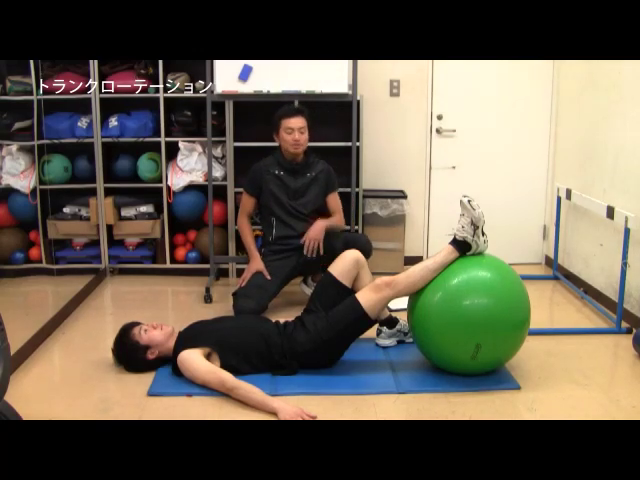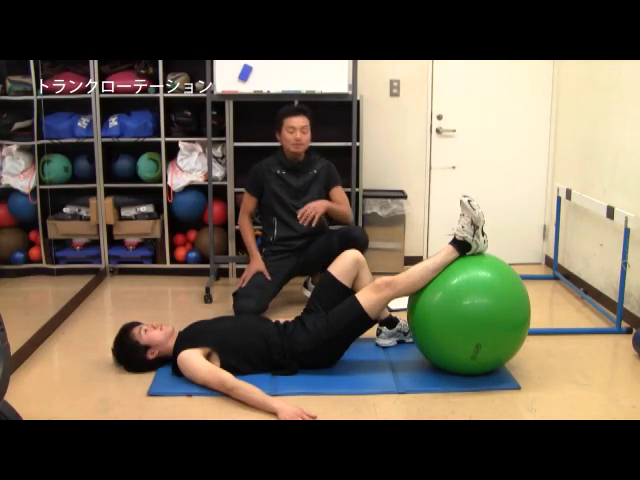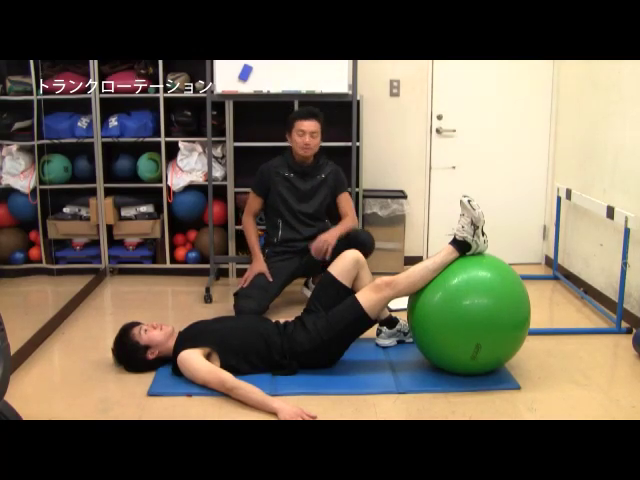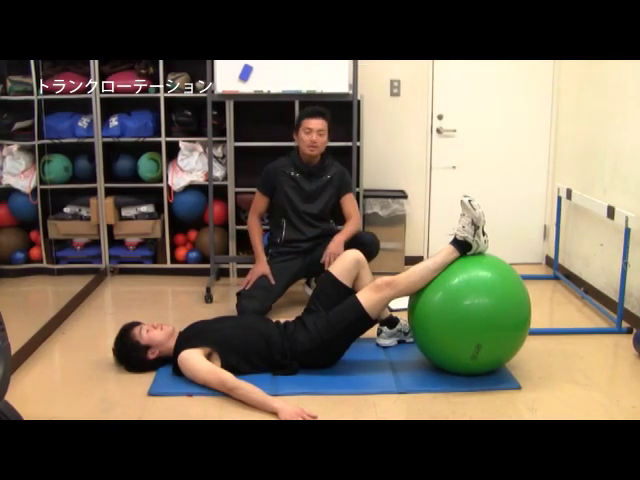
dt=0.2s
person 1, frame 1
left shoulder: (189, 333)
right shoulder: (186, 358)
right elbow: (227, 382)
right wrist: (277, 406)
left hip: (297, 327)
right hip: (305, 348)
left knee: (354, 257)
right knee: (384, 286)
right ankle: (461, 245)
person 1, frame 2
left shoulder: (190, 333)
right shoulder: (186, 358)
right elbow: (227, 382)
right wrist: (278, 406)
left hip: (297, 327)
right hip: (306, 348)
left knee: (353, 257)
right knee: (384, 286)
right ankle: (461, 244)
person 1, frame 3
left shoulder: (190, 333)
right shoulder: (186, 359)
right elbow: (228, 383)
right wrist: (278, 406)
left hip: (297, 327)
right hip: (305, 348)
left knee: (354, 257)
right knee: (384, 285)
right ankle: (461, 244)
person 1, frame 4
left shoulder: (191, 333)
right shoulder: (187, 358)
right elbow: (228, 382)
right wrist: (277, 406)
left hip: (298, 327)
right hip: (306, 348)
left knee: (354, 257)
right knee: (384, 285)
right ankle: (462, 245)
person 2, frame 1
left shoulder: (323, 171)
right shoulder: (262, 171)
left elbow: (339, 219)
right elbow: (243, 217)
left wrist: (323, 224)
right wrist: (254, 257)
left hip: (314, 246)
right hip: (277, 252)
left knee: (361, 245)
right knee: (245, 308)
left ankle: (317, 279)
person 2, frame 2
left shoulder: (324, 168)
right shoulder: (263, 170)
left elbow: (348, 216)
right elbow: (245, 216)
left wrist: (325, 204)
right wrist: (255, 257)
left hip: (315, 246)
right hip: (277, 252)
left knee: (356, 236)
right knee: (245, 308)
left ankle: (318, 280)
person 2, frame 3
left shoulder: (332, 173)
right shoulder: (270, 171)
left elbow: (351, 219)
right elbow: (249, 217)
left wrist: (333, 233)
right wrist: (257, 258)
left hip: (317, 250)
right hip: (280, 253)
left knee: (364, 240)
right knee: (246, 309)
left ankle: (317, 281)
person 2, frame 4
left shoulder: (337, 173)
right shoulder: (276, 171)
left elbow: (354, 219)
right elbow: (254, 216)
left wrist: (339, 239)
right wrist: (261, 260)
left hip: (321, 248)
right hip: (283, 253)
left knee: (369, 243)
right knee: (249, 309)
